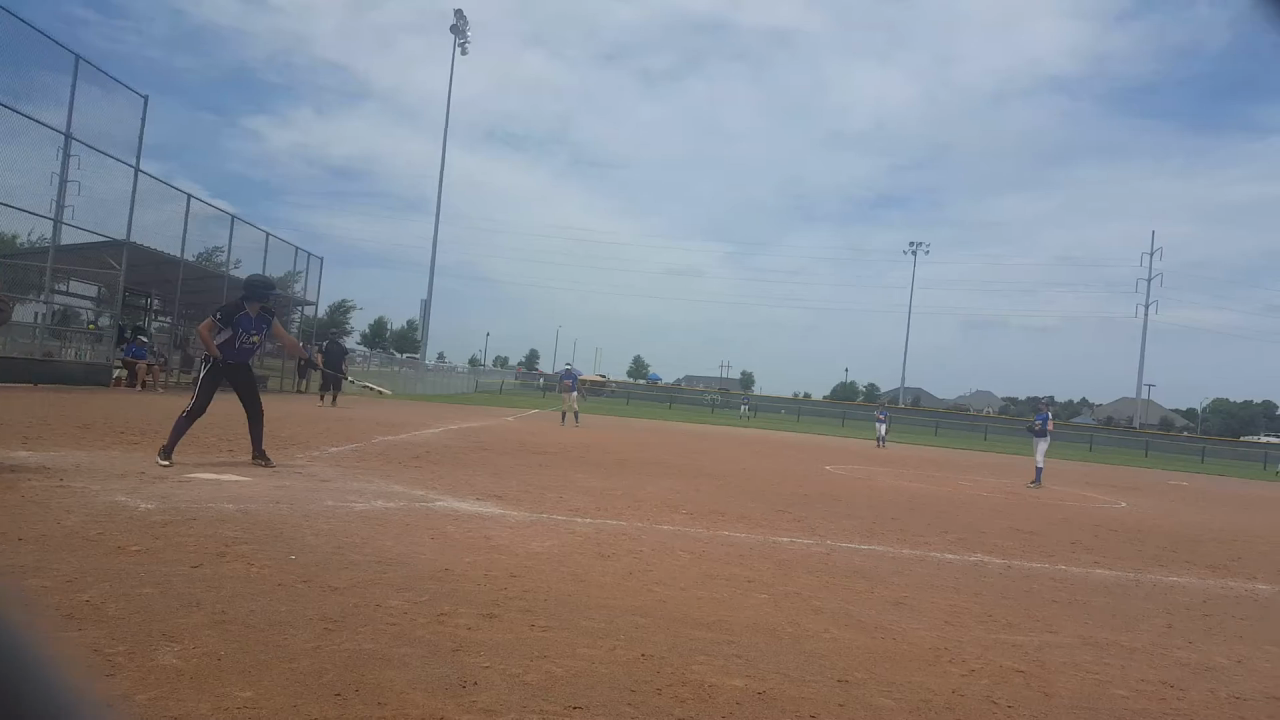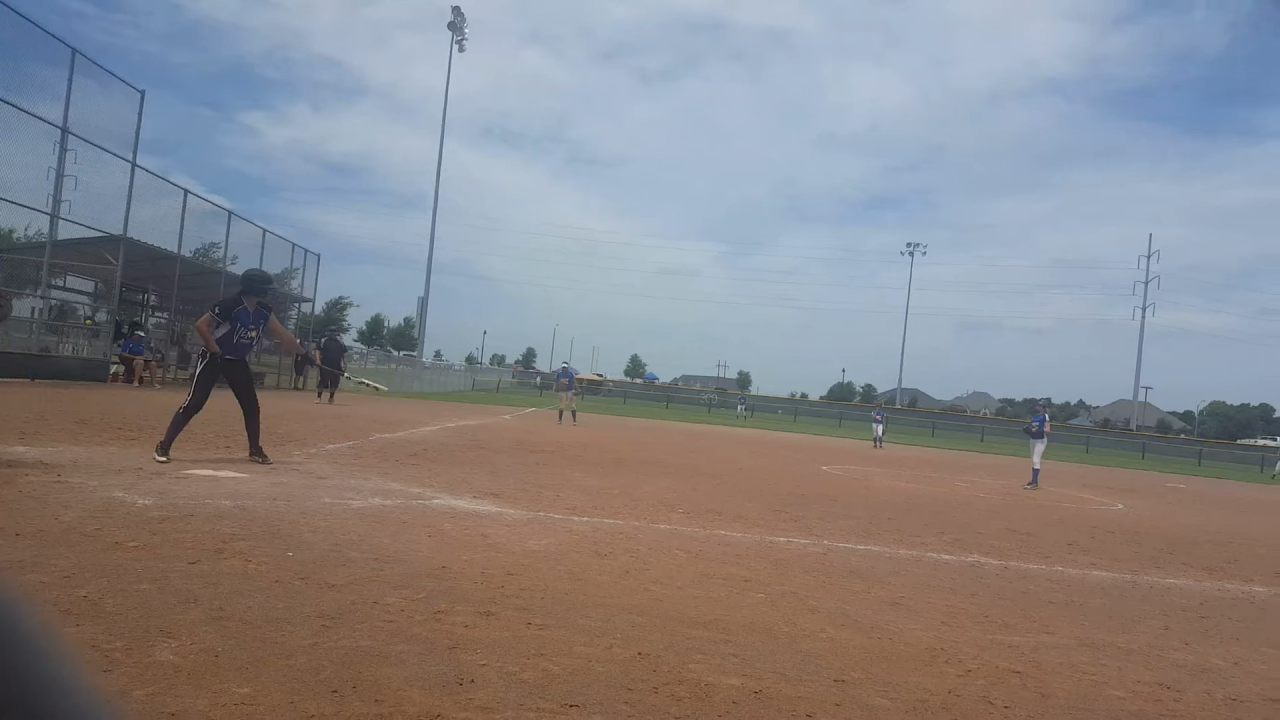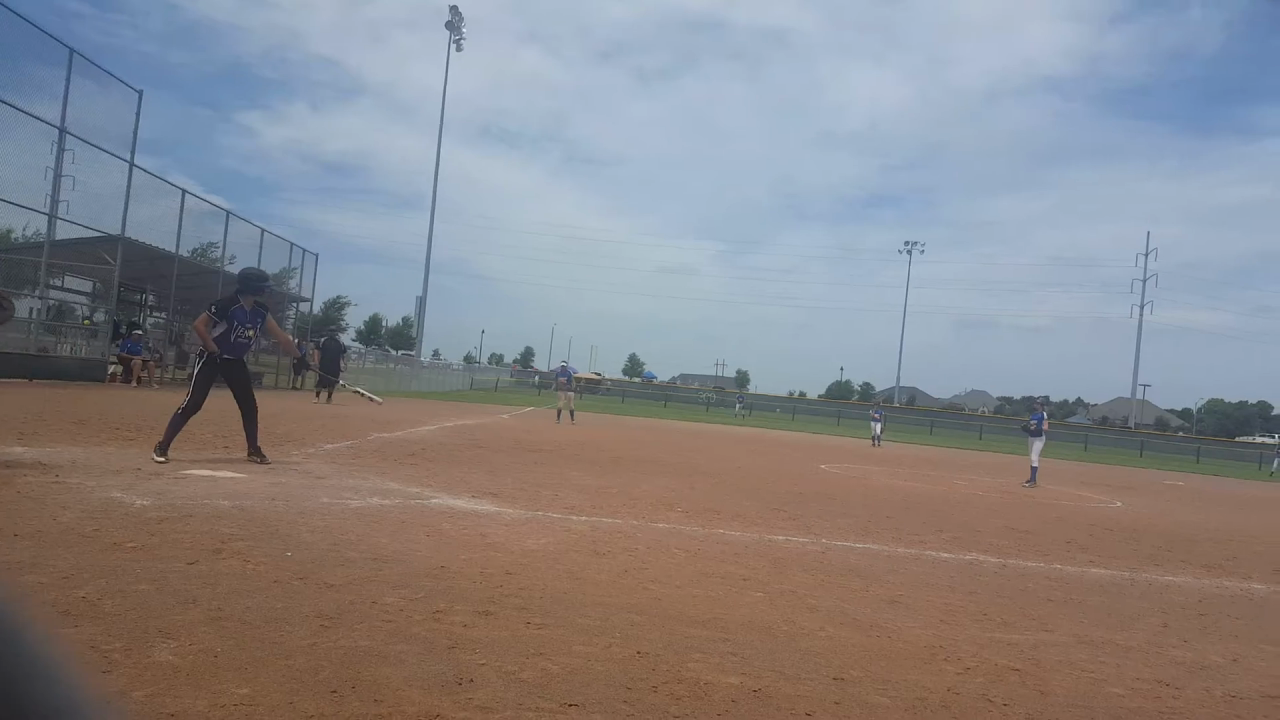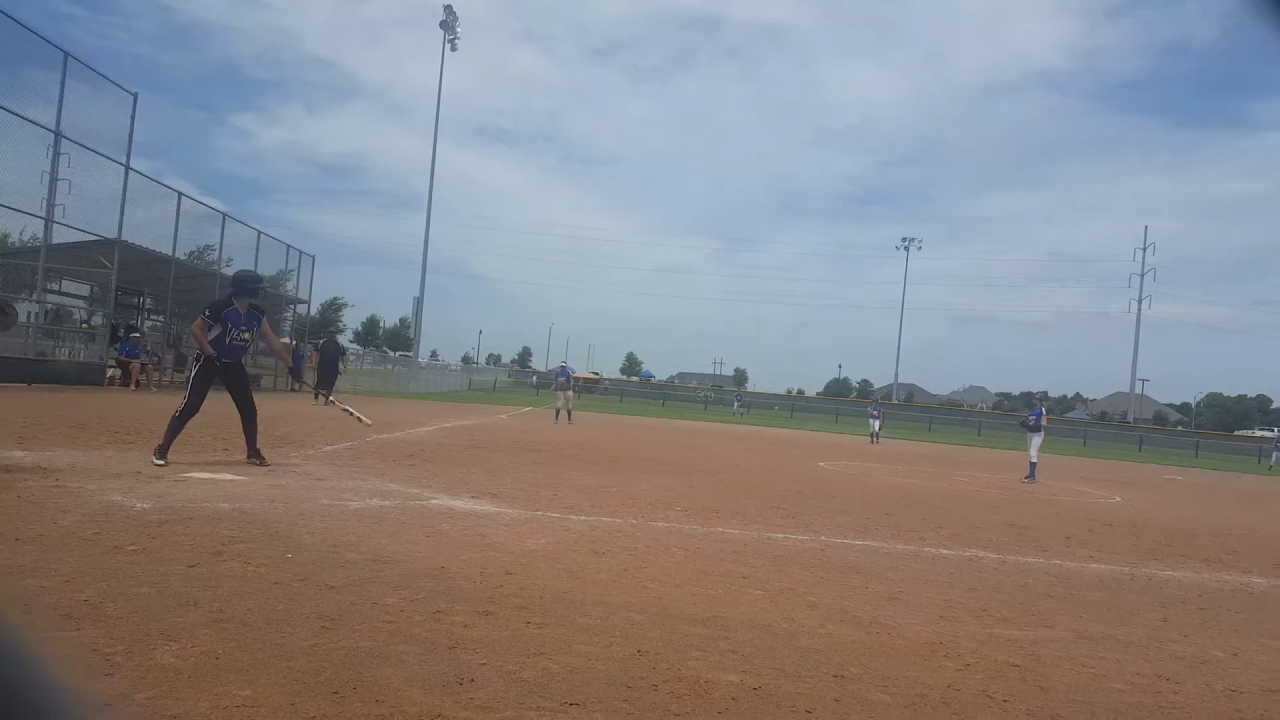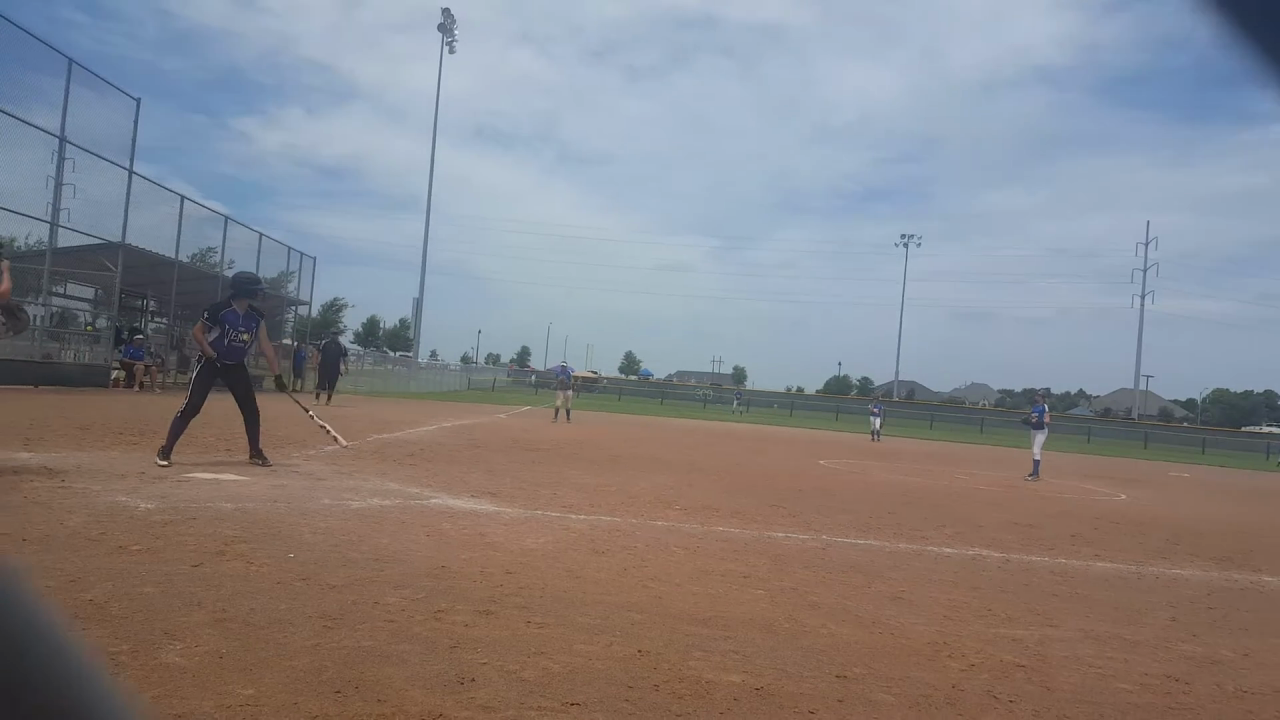
dt=0.1s
person 1, frame 1
left shoulder: (267, 316)
right shoulder: (232, 311)
left elbow: (286, 340)
right elbow: (202, 330)
left wrist: (307, 358)
right wrist: (217, 356)
left hip: (241, 366)
right hip: (216, 363)
left knee: (255, 409)
right knee: (197, 407)
left ankle: (258, 453)
right ankle: (166, 450)
person 1, frame 2
left shoulder: (264, 312)
right shoulder: (229, 306)
left elbow: (283, 335)
right elbow: (201, 325)
left wrist: (303, 354)
right wrist: (216, 352)
left hip: (238, 362)
right hip: (213, 359)
left knee: (252, 406)
right knee: (194, 403)
left ankle: (255, 450)
right ankle: (163, 446)
person 1, frame 3
left shoulder: (261, 311)
right shoulder: (226, 305)
left elbow: (280, 336)
right elbow: (198, 325)
left wrist: (299, 357)
right wrist: (215, 351)
left hip: (236, 361)
right hip: (211, 358)
left knee: (249, 406)
right knee: (192, 404)
left ankle: (253, 450)
right ankle: (162, 446)
person 1, frame 4
left shoulder: (257, 314)
right shoulder: (221, 307)
left elbow: (273, 341)
right elbow: (195, 329)
left wrist: (290, 366)
right wrist: (211, 354)
left hip: (234, 364)
right hip: (208, 361)
left knee: (248, 408)
right knee: (190, 406)
left ankle: (253, 452)
right ankle: (161, 450)
person 1, frame 5
left shoulder: (256, 316)
right shoulder: (219, 309)
left elbow: (265, 347)
right elbow: (197, 332)
left wrist: (277, 374)
right wrist: (213, 356)
left hip: (236, 366)
right hip: (209, 363)
left knee: (251, 410)
right knee: (191, 407)
left ankle: (255, 452)
right ankle: (165, 450)
